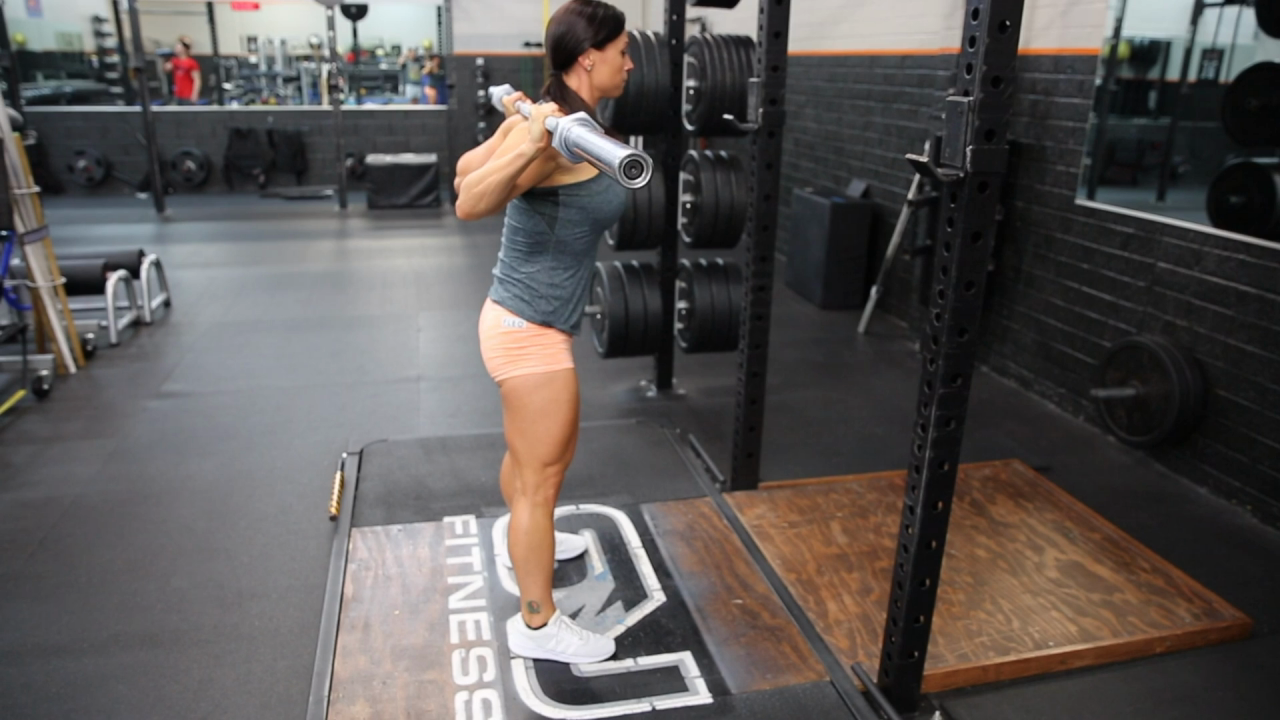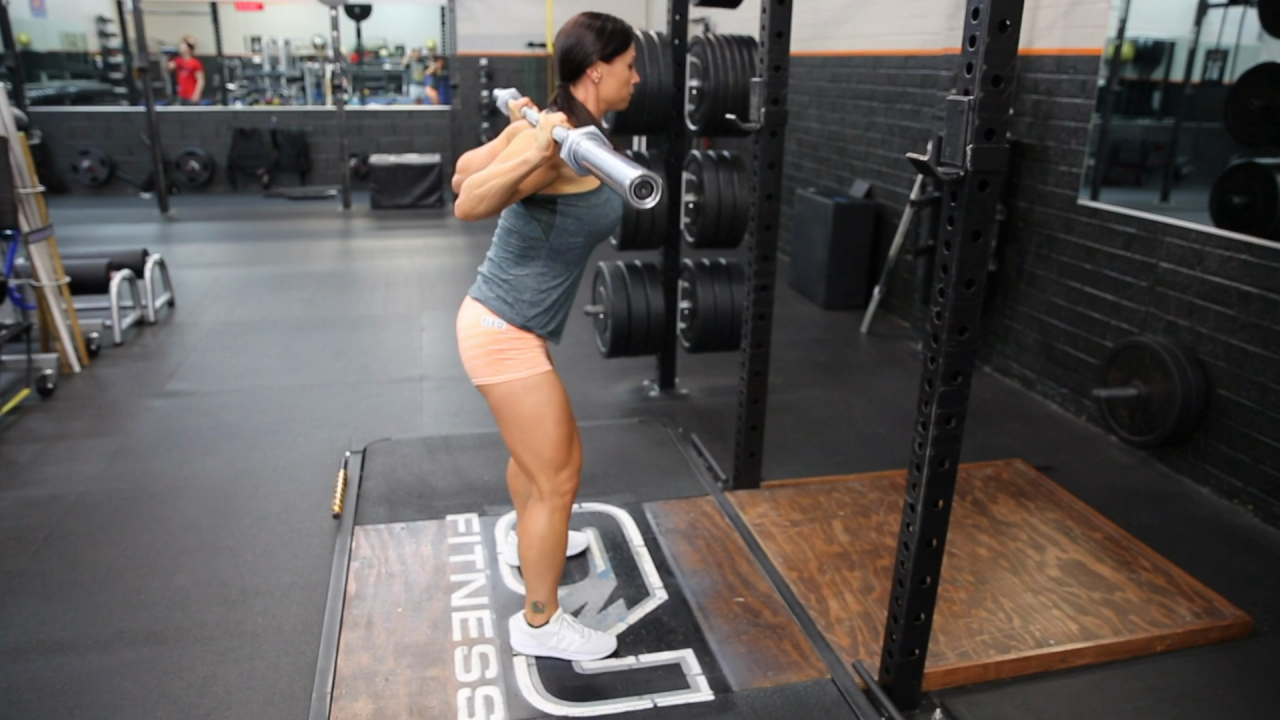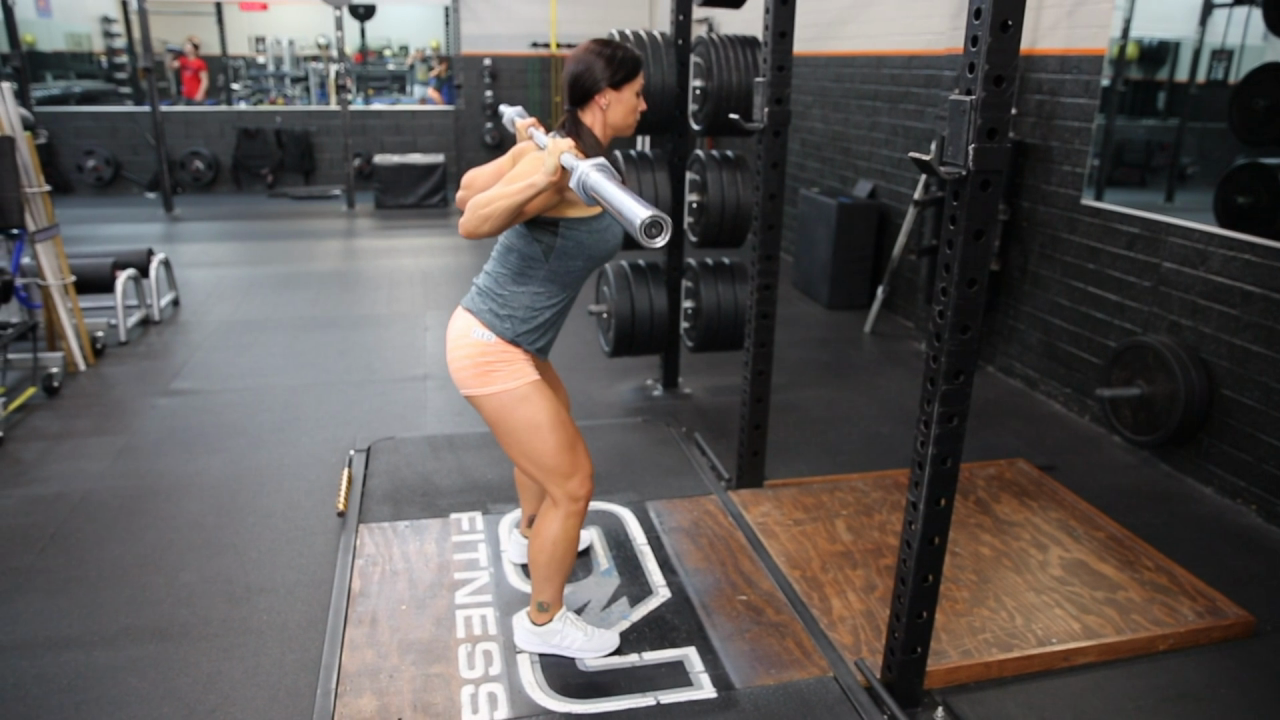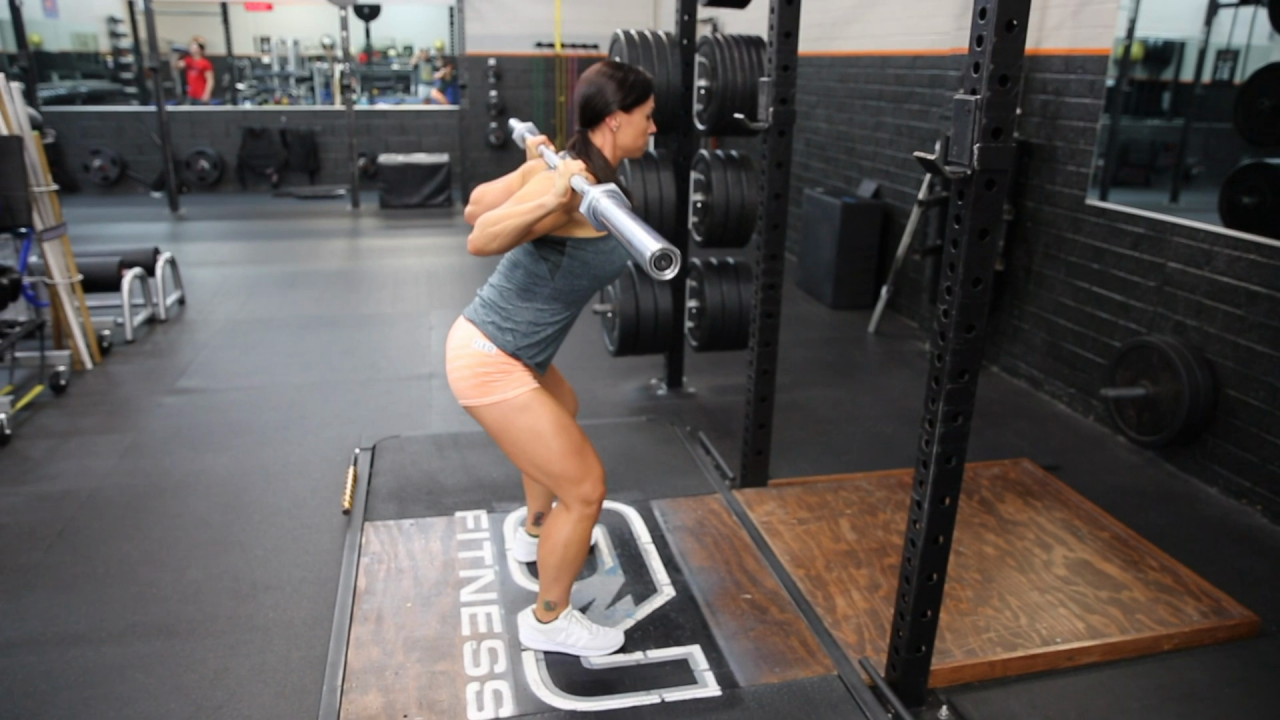
dt=0.3s
person 1, frame 1
left shoulder: (543, 118)
right shoulder: (562, 135)
left elbow: (463, 175)
right elbow: (469, 205)
left wrist: (513, 125)
right wrist: (528, 146)
left hip: (519, 317)
right hip: (532, 330)
left knee: (528, 450)
right knee: (541, 479)
left ankle: (524, 541)
right ankle: (537, 625)
person 1, frame 2
left shoulder: (547, 126)
right shoulder: (563, 145)
left elbow: (462, 175)
right elbow: (469, 205)
left wrist: (520, 131)
right wrist: (534, 154)
left hip: (501, 320)
right hip: (507, 335)
left knee: (537, 444)
right knee: (558, 481)
left ankle: (526, 538)
right ankle: (539, 624)
person 1, frame 3
left shoulder: (551, 150)
right shoulder: (569, 169)
left elbow: (466, 193)
right elbow: (473, 223)
left wrist: (526, 151)
right wrist: (539, 179)
left hip: (497, 334)
right hip: (494, 350)
left knee: (555, 419)
right knee: (572, 485)
left ankle: (529, 534)
right ankle: (543, 621)
person 1, frame 4
left shoulder: (559, 168)
right shoulder: (575, 189)
left elbow: (474, 209)
right elbow: (481, 240)
left wrist: (533, 167)
right wrist: (550, 200)
left hip: (492, 344)
right hip: (492, 364)
left knee: (562, 413)
right knee: (584, 489)
left ankle: (535, 533)
right ankle: (548, 620)
